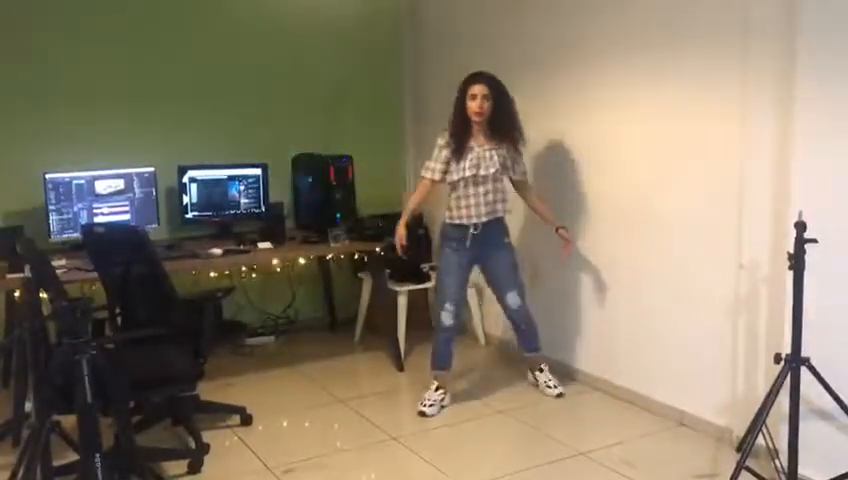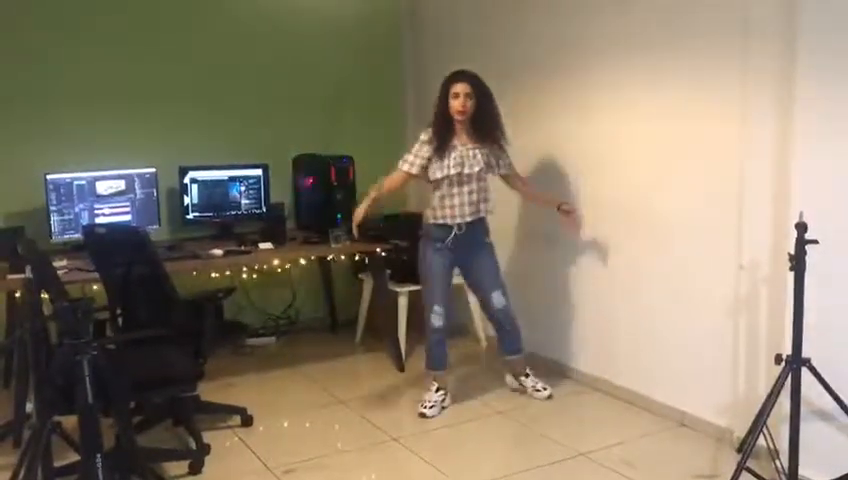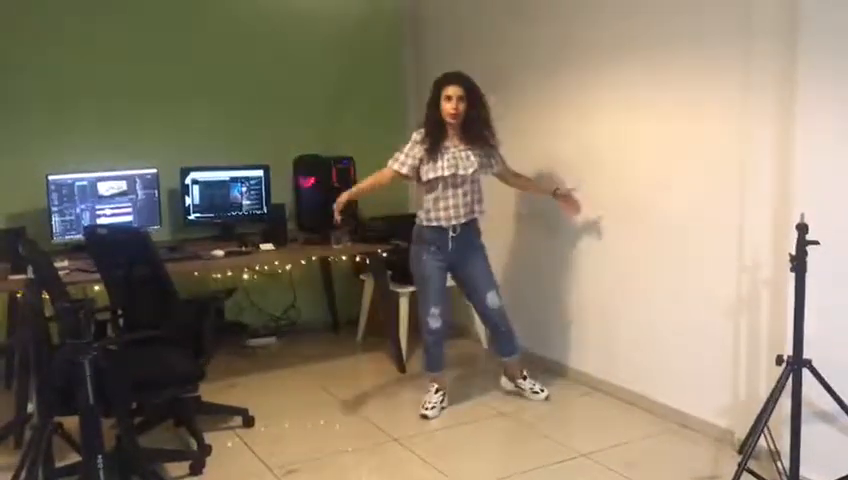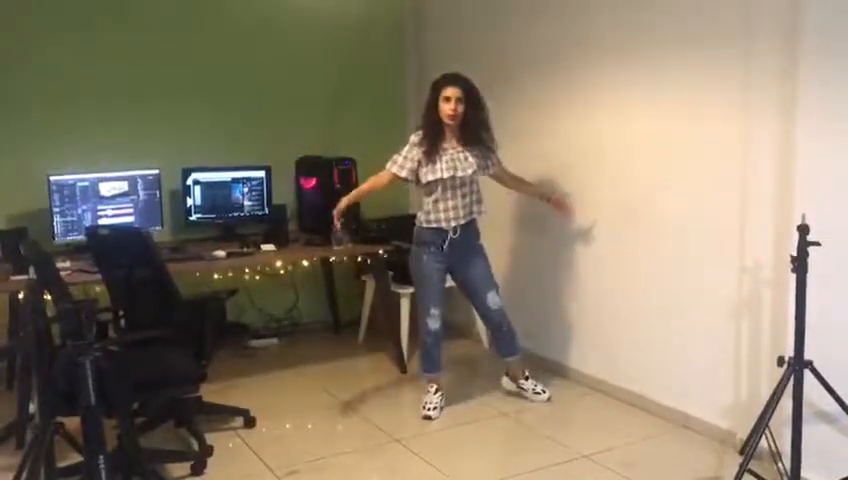
dt=0.2s
person 1, frame 1
left shoulder: (506, 146)
right shoulder: (449, 143)
left elbow: (525, 190)
right elbow: (427, 183)
left wrist: (556, 225)
right wrist: (403, 220)
left hip: (493, 235)
right hip: (455, 237)
left knee: (516, 307)
right knee: (447, 314)
left ankle: (537, 369)
right ankle: (439, 387)
person 1, frame 2
left shoulder: (489, 144)
right shoulder: (432, 140)
left elbow: (516, 180)
right elbow: (400, 176)
left wrist: (556, 205)
right wrist: (367, 200)
left hip: (475, 236)
right hip: (438, 237)
left knee: (500, 307)
right knee: (436, 315)
left ankle: (519, 373)
right ankle: (438, 387)
person 1, frame 3
left shoulder: (481, 144)
right shoulder: (423, 141)
left elbow: (509, 175)
right elbow: (389, 173)
left wrist: (554, 192)
right wrist: (351, 193)
left hip: (468, 238)
right hip: (431, 239)
left knee: (494, 308)
right knee: (433, 317)
left ankle: (515, 375)
right ankle: (437, 388)
person 1, frame 4
left shoulder: (478, 145)
right shoulder: (421, 143)
left elbow: (505, 177)
right elbow: (387, 176)
left wrist: (546, 196)
right wrist: (349, 198)
left hip: (467, 239)
right hip: (430, 241)
left knee: (494, 308)
right knee: (431, 319)
left ankle: (516, 375)
right ankle: (435, 388)
